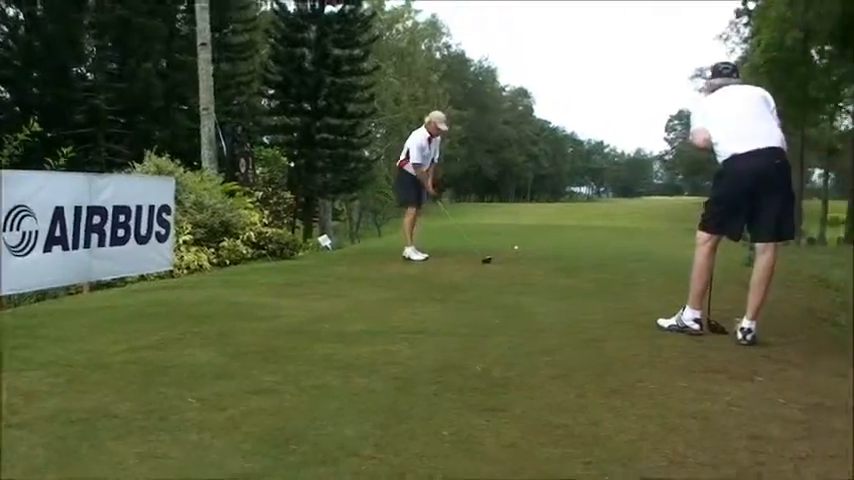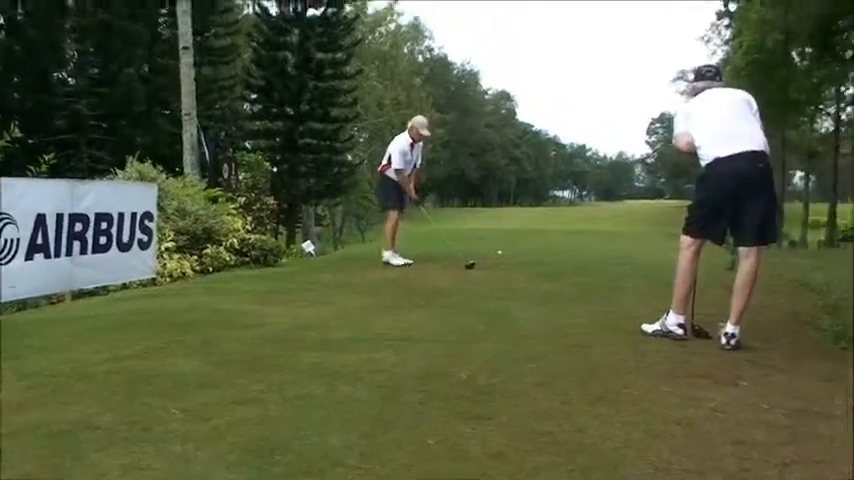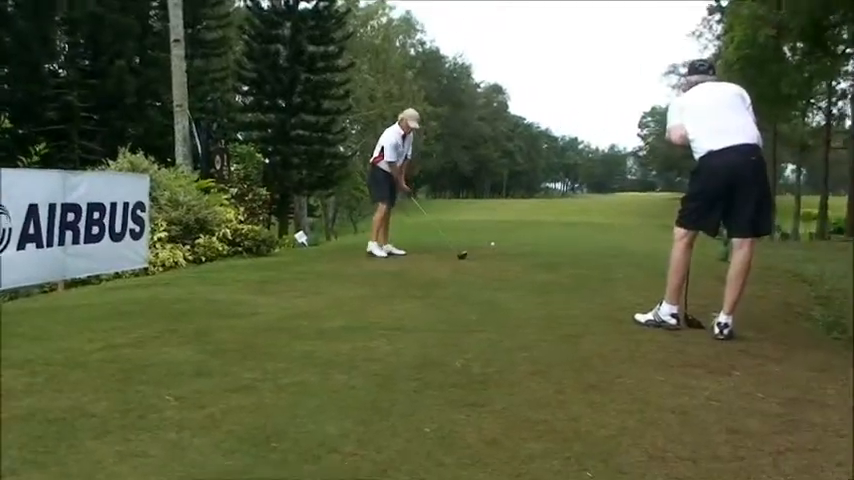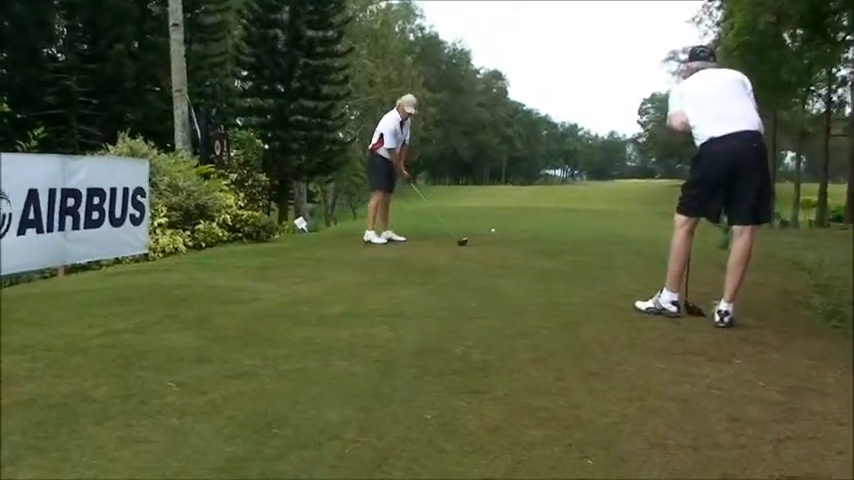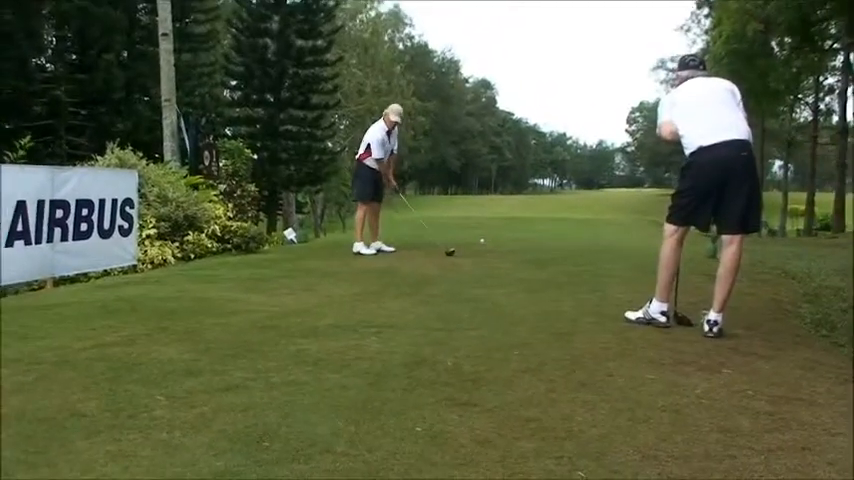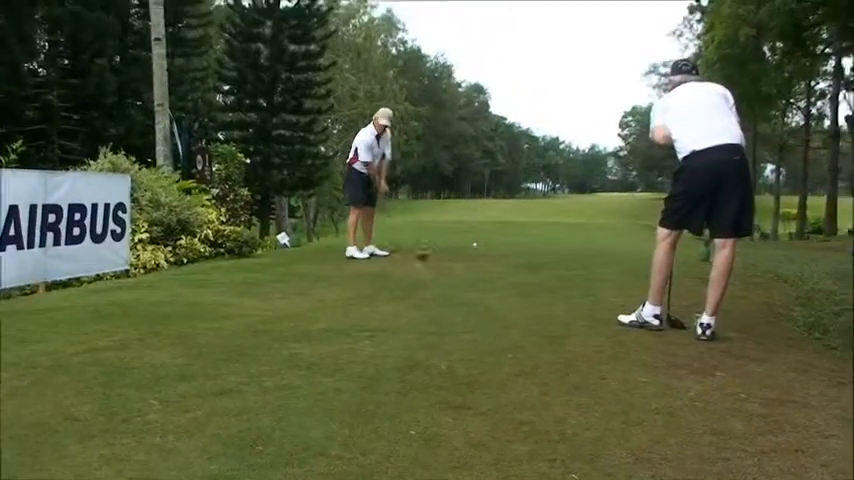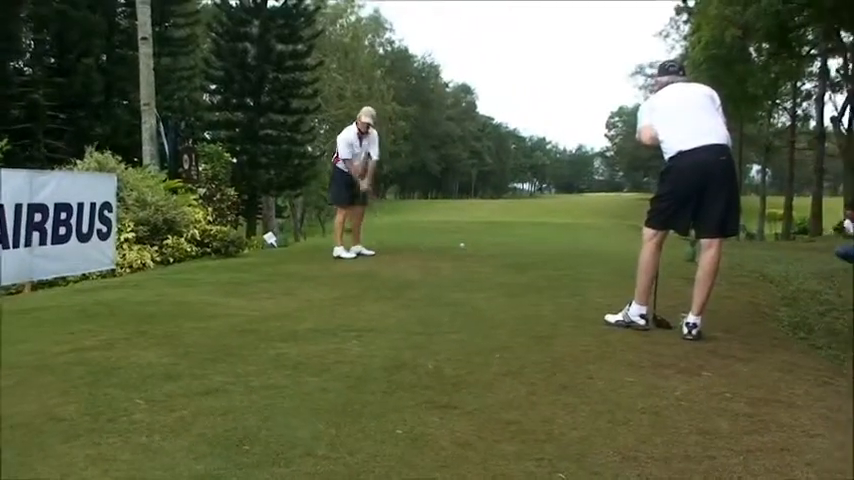
dt=0.1s
person 1, frame 1
left shoulder: (705, 103)
right shoulder: (760, 93)
left elbow: (701, 140)
right elbow: (778, 129)
left hip: (737, 165)
right hip: (775, 161)
left knee: (706, 238)
right knee: (767, 246)
left ankle: (691, 316)
right ankle: (748, 326)
person 1, frame 2
left shoulder: (688, 107)
right shoulder: (743, 96)
left elbow: (684, 144)
right elbow: (760, 133)
left hip: (720, 169)
right hip: (757, 164)
left knee: (690, 243)
right knee: (750, 250)
left ankle: (675, 321)
right ankle: (731, 330)
person 1, frame 3
left shoulder: (681, 100)
right shoulder: (736, 90)
left elbow: (677, 137)
right elbow: (754, 126)
left hip: (714, 161)
right hip: (750, 157)
left knee: (683, 234)
right knee: (744, 241)
left ankle: (668, 311)
right ankle: (725, 321)
person 1, frame 4
left shoulder: (682, 87)
right shoulder: (737, 77)
left elbow: (678, 123)
right elbow: (755, 114)
left hip: (715, 148)
right hip: (752, 144)
left knee: (684, 221)
right knee: (744, 229)
left ankle: (669, 299)
right ankle: (725, 309)
person 1, frame 5
left shoulder: (672, 96)
right shoulder: (727, 85)
left elbow: (668, 132)
right elbow: (744, 122)
left hip: (704, 157)
right hip: (741, 153)
left knee: (673, 230)
right knee: (733, 238)
left ankle: (658, 309)
right ankle: (714, 319)
person 1, frame 6
left shoulder: (665, 101)
right shoulder: (720, 90)
left elbow: (660, 137)
right elbow: (737, 127)
left hip: (697, 161)
right hip: (734, 157)
left knee: (667, 234)
right knee: (726, 242)
left ankle: (652, 312)
right ankle: (707, 322)
person 1, frame 7
left shoulder: (652, 102)
right shoulder: (706, 91)
left elbow: (647, 137)
right elbow: (724, 128)
left hip: (683, 162)
right hip: (720, 157)
left knee: (652, 234)
right knee: (712, 242)
left ankle: (638, 312)
right ankle: (693, 321)
person 2, frame 1
left shoulder: (436, 139)
right shoulder: (416, 139)
left elbow: (433, 162)
right elbow: (416, 167)
left wrist: (430, 182)
right wrist: (427, 186)
left hip: (418, 178)
right hip: (406, 176)
left knee: (415, 213)
right knee: (411, 211)
left ankle: (411, 247)
right ankle: (409, 248)
person 2, frame 2
left shoulder: (419, 144)
right shoulder: (399, 144)
left elbow: (416, 167)
right elbow: (398, 172)
left wrist: (411, 188)
right wrist: (409, 192)
left hip: (400, 183)
right hip: (388, 181)
left knee: (396, 218)
right knee: (393, 215)
left ankle: (392, 254)
right ankle: (387, 252)
person 2, frame 3
left shoulder: (409, 136)
right shoulder: (391, 136)
left elbow: (406, 159)
right elbow: (392, 164)
left wrist: (402, 179)
right wrist: (401, 184)
left hip: (390, 175)
right hip: (379, 173)
left knee: (387, 210)
right knee: (383, 207)
left ankle: (386, 245)
right ankle: (372, 244)
person 2, frame 4
left shoulder: (406, 121)
right shoulder: (389, 123)
left elbow: (405, 144)
right elbow: (391, 150)
left wrist: (401, 166)
right wrist: (401, 170)
left hip: (390, 162)
right hip: (378, 160)
left knee: (386, 197)
right knee: (377, 195)
left ankle: (386, 232)
right ankle: (369, 232)
person 2, frame 5
left shoulder: (394, 130)
right shoulder: (376, 133)
left elbow: (393, 153)
right elbow: (379, 161)
left wrist: (390, 175)
right wrist: (389, 180)
left hip: (377, 171)
right hip: (364, 170)
left knee: (375, 207)
right knee: (364, 206)
left ankle: (375, 243)
right ankle: (358, 244)
person 2, frame 6
left shoulder: (386, 135)
right shoulder: (364, 137)
left elbow: (386, 158)
right elbow: (367, 164)
left wrist: (384, 181)
right wrist: (378, 183)
left hip: (371, 177)
right hip: (356, 174)
left knee: (369, 211)
right knee: (356, 210)
left ankle: (369, 246)
right ankle: (351, 248)
person 2, frame 7
left shoulder: (373, 135)
right shoulder: (346, 135)
left elbow: (373, 159)
right elbow: (347, 162)
left wrist: (367, 180)
right wrist: (359, 182)
left hip: (358, 176)
right hip: (341, 174)
left knee: (359, 211)
right knee: (343, 210)
left ankle: (356, 246)
right ankle: (338, 248)
